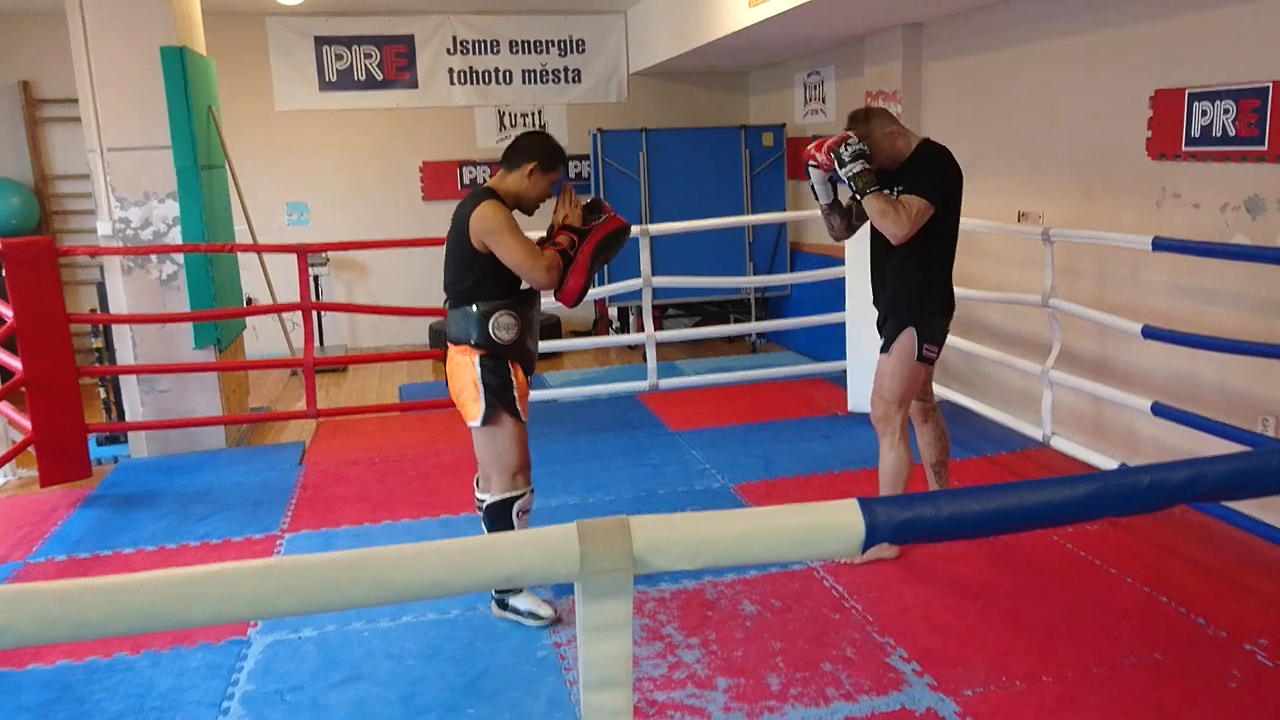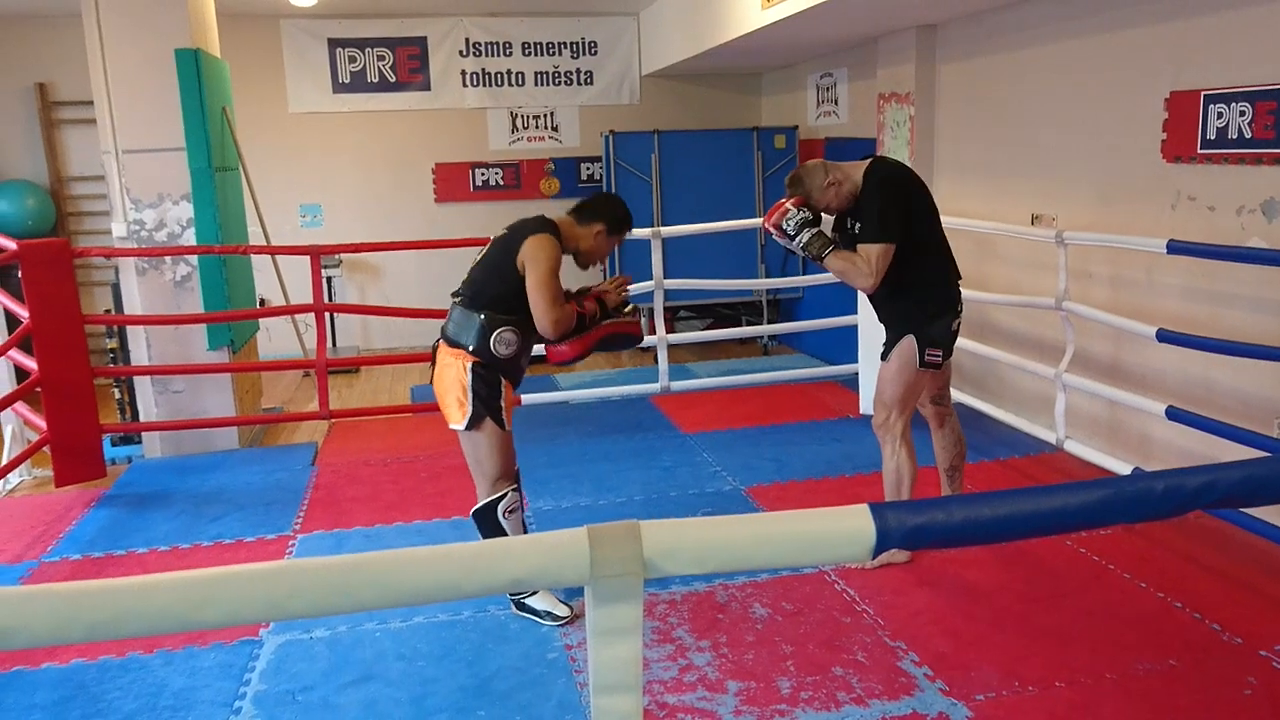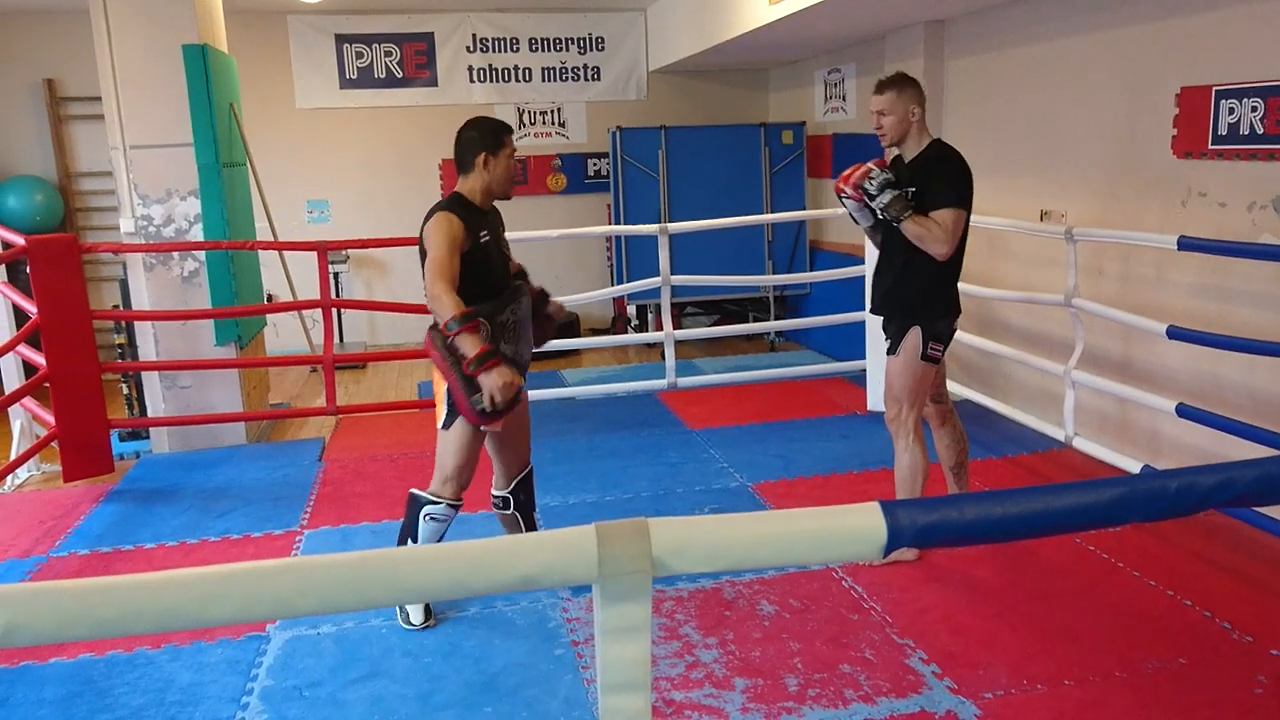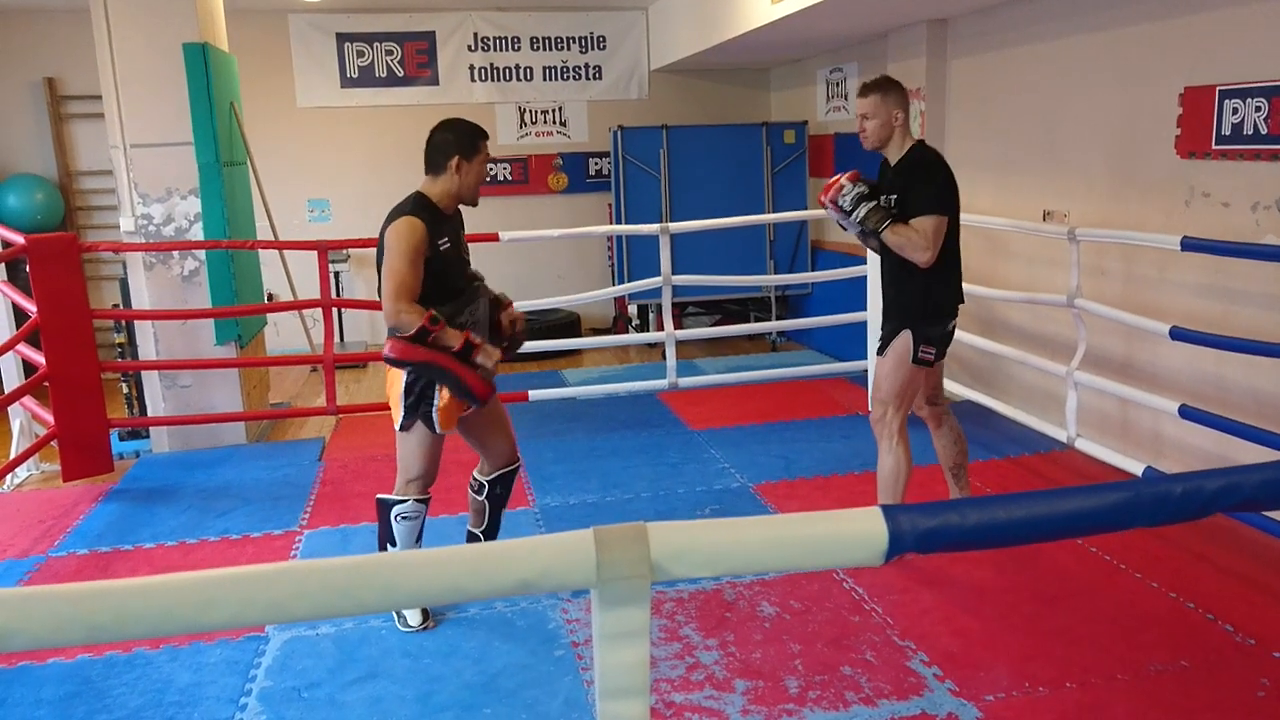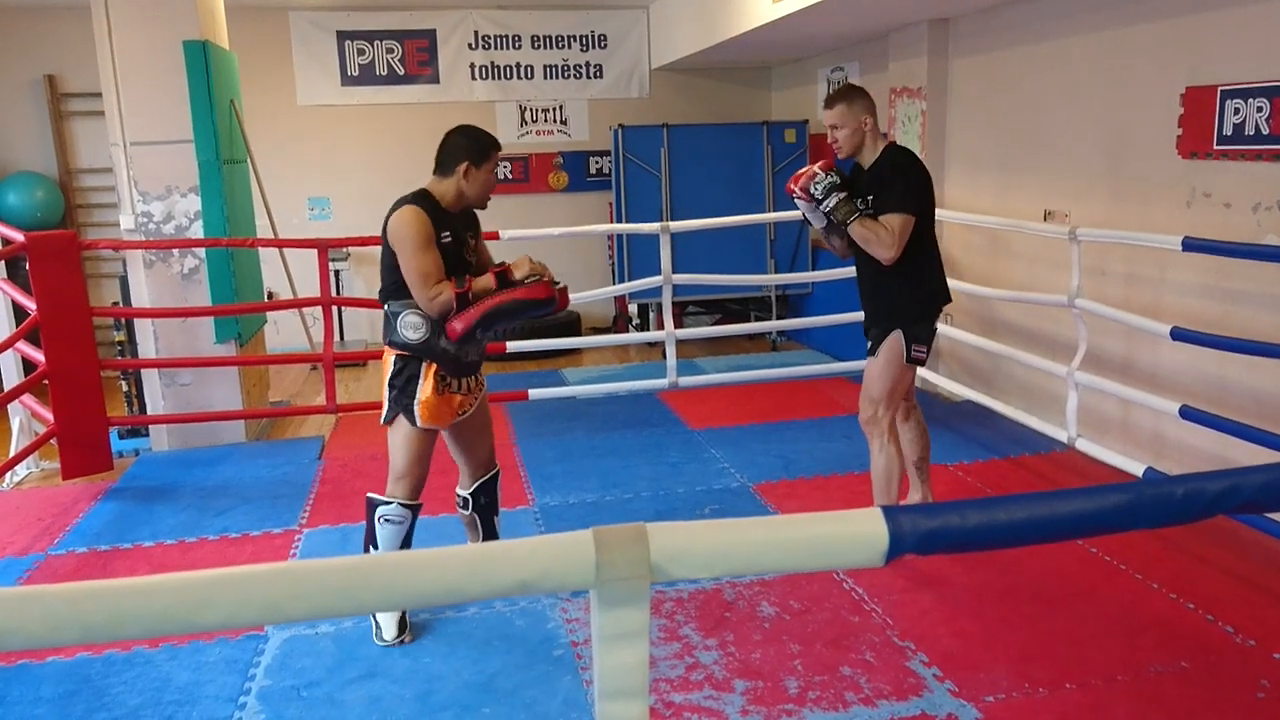
dt=0.5s
person 1, frame 1
left shoulder: (485, 207)
right shoulder: (489, 212)
left elbow: (523, 266)
right elbow: (542, 276)
left wrist: (561, 234)
right wrist: (568, 231)
left hip: (488, 357)
right hip: (486, 362)
left knee: (497, 473)
right knee: (510, 477)
right ankle: (507, 593)
person 1, frame 2
left shoulder: (536, 235)
right shoulder: (542, 244)
left elbow: (549, 303)
right elbow: (549, 324)
left wrist: (595, 301)
right wrist: (599, 305)
left hip: (484, 367)
right hip: (473, 370)
left knee: (504, 471)
right knee: (495, 484)
right ankle: (522, 590)
person 1, frame 3
left shoulder: (489, 216)
right shoulder: (449, 220)
right elbow: (440, 296)
left wrist: (542, 306)
right wrist: (485, 363)
left hip: (501, 365)
right hip: (469, 372)
left knee: (516, 466)
right knee: (451, 484)
person 1, frame 4
left shoulder: (450, 218)
right shoulder: (409, 224)
right elbow: (401, 312)
left wrist: (498, 308)
right wrist: (472, 346)
left hip: (465, 368)
right hip: (425, 372)
left knee: (502, 457)
right knee: (415, 483)
left ankle: (481, 551)
person 1, frame 5
left shoulder: (465, 218)
right shoulder: (411, 216)
left elbow: (485, 279)
right elbow: (434, 299)
left wrist: (527, 279)
right wrist: (506, 275)
left hip: (463, 367)
right hip: (417, 371)
left knee: (481, 468)
right knee: (404, 487)
person 2, frame 1
left shoulder: (934, 164)
right shoulder: (883, 168)
left elbow: (898, 228)
right elbow: (842, 230)
left wrist: (859, 177)
right wrist: (825, 188)
left hip: (920, 308)
right hip: (898, 304)
left knee: (886, 414)
right knee: (919, 405)
person 2, frame 2
left shoulder: (884, 188)
right shoulder: (857, 191)
left elbow: (867, 276)
right elbow: (845, 261)
left wrist: (813, 238)
right wrist: (805, 239)
left hip: (924, 314)
right hip: (919, 311)
left knee: (889, 420)
right knee: (937, 409)
left ankle: (894, 541)
person 2, frame 3
left shoulder: (945, 165)
right shoulder: (896, 167)
left elbow: (941, 243)
left wrist: (891, 203)
right wrist: (865, 213)
left hip: (926, 310)
right hip: (904, 306)
left knee: (901, 416)
right knee: (935, 408)
person 2, frame 4
left shoulder: (926, 169)
right shoulder: (890, 170)
left elbow: (923, 250)
left wrist: (867, 212)
right wrist: (855, 219)
left hip: (923, 310)
right hip: (913, 308)
left knee: (886, 417)
right knee: (932, 410)
right ankle: (961, 502)
person 2, frame 5
left shoulder: (902, 169)
right shoulder: (860, 174)
left elbow: (887, 248)
right elbow: (847, 247)
left wrist: (838, 202)
right wrist: (818, 214)
left hip: (907, 310)
right hip: (887, 307)
left knee: (875, 417)
right knee: (901, 405)
right ankle: (920, 499)
